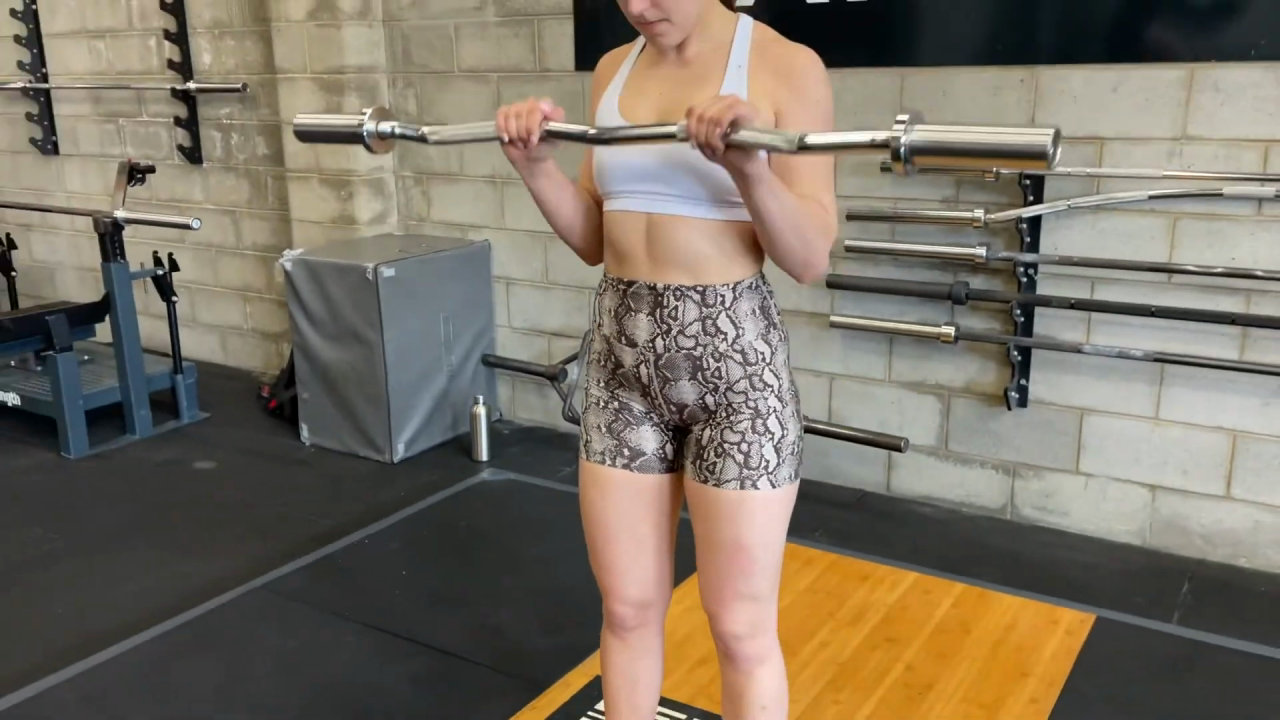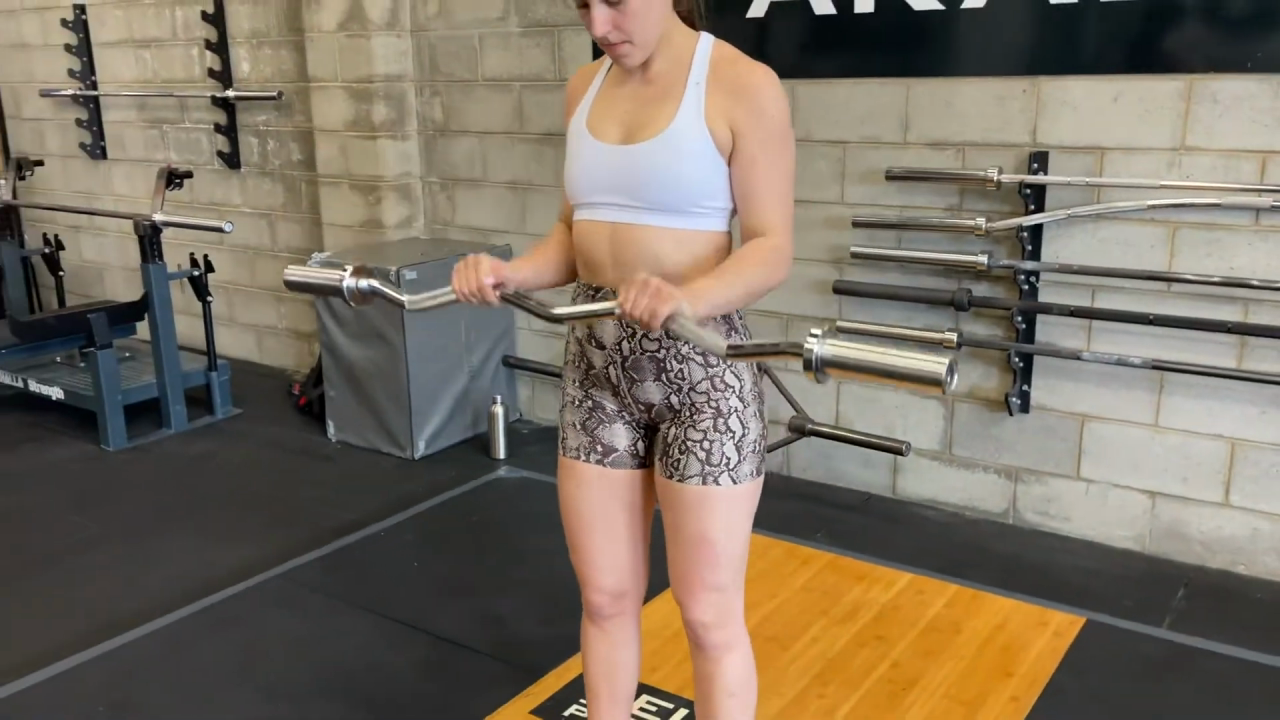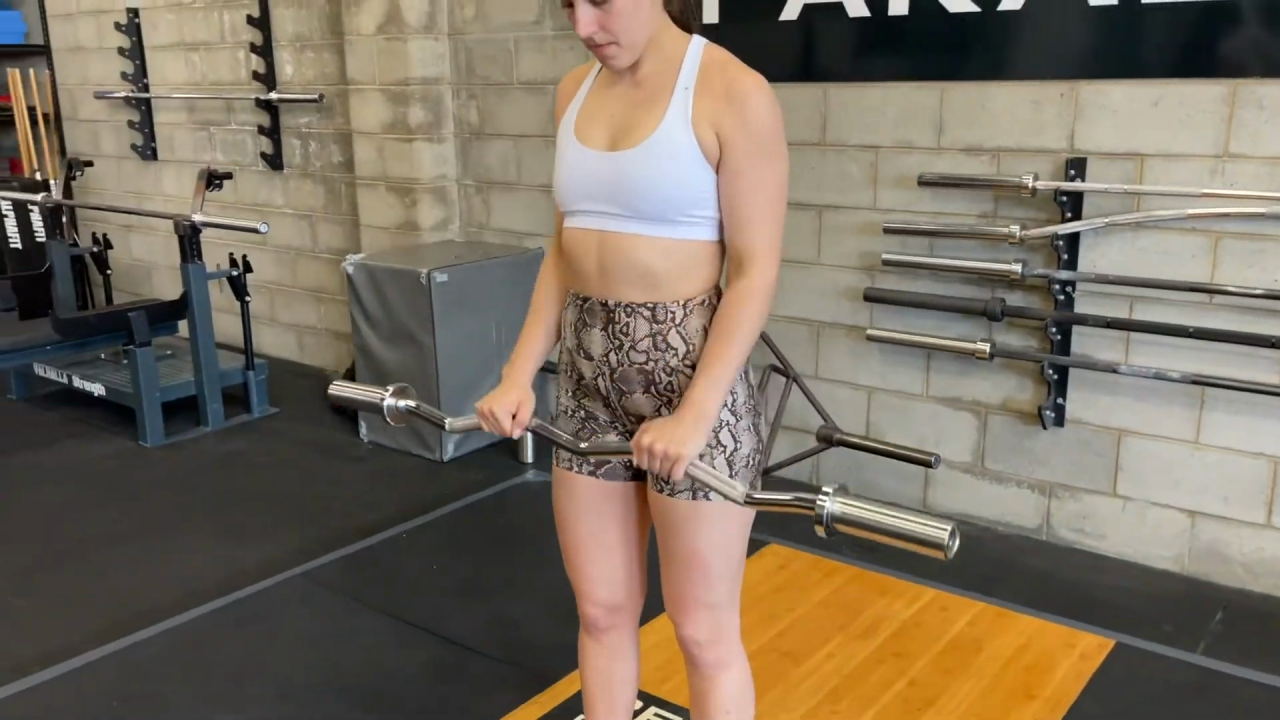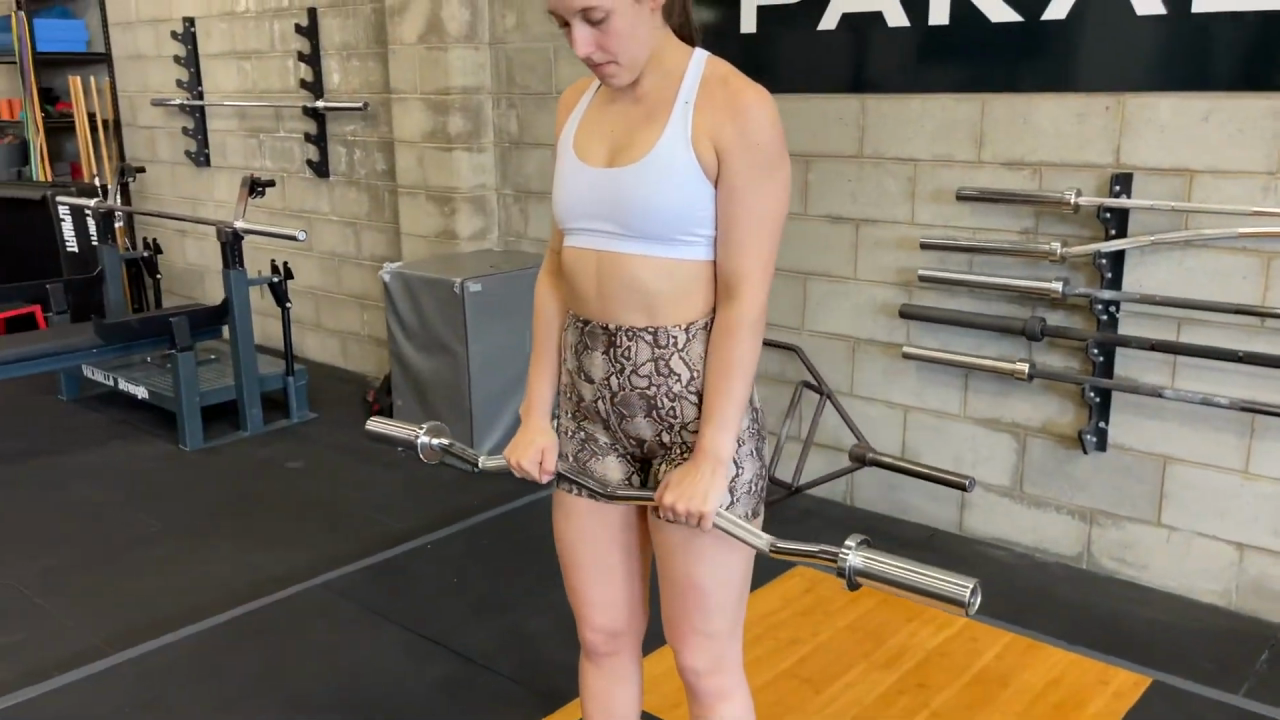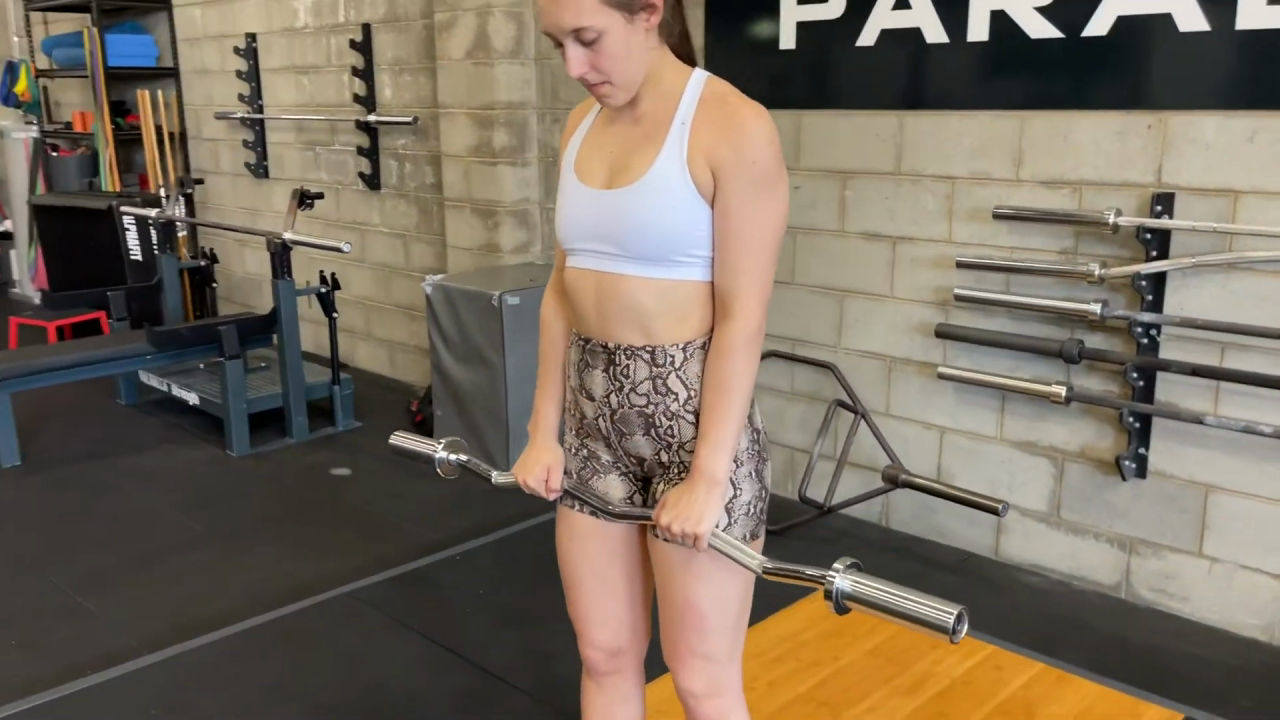
dt=0.5s
person 1, frame 1
left shoulder: (782, 65)
right shoulder: (612, 69)
left elbow: (811, 257)
right elbow: (594, 242)
left wrist: (745, 165)
right wrist: (534, 164)
left hip: (731, 349)
right hip: (621, 347)
left knee: (741, 624)
right knee: (626, 608)
person 1, frame 2
left shoulder: (743, 85)
right shoulder: (585, 86)
left elbow: (772, 247)
left wrist: (687, 295)
right wrist: (508, 273)
left hip: (695, 365)
right hip: (597, 360)
left knee: (709, 613)
right knee: (604, 598)
person 1, frame 3
left shoulder: (733, 92)
right shoulder: (575, 90)
left elbow: (756, 271)
right elbow: (564, 251)
left wrist: (695, 414)
right wrist: (520, 371)
left hip: (692, 365)
right hip: (588, 368)
left knee: (703, 630)
right knee: (601, 611)
person 1, frame 4
left shoulder: (736, 108)
right shoulder: (575, 104)
left elbow: (745, 297)
right elbow: (556, 270)
left wrist: (710, 454)
right wrist: (535, 412)
left hip: (693, 389)
right hip: (590, 391)
left knee: (704, 660)
right knee: (602, 635)
person 1, frame 5
left shoulder: (734, 127)
right shoulder: (580, 126)
left elbow: (742, 319)
right elbow: (562, 290)
left wrist: (707, 476)
right wrist: (543, 429)
left hip: (695, 408)
right hip: (595, 412)
right knee: (603, 654)
